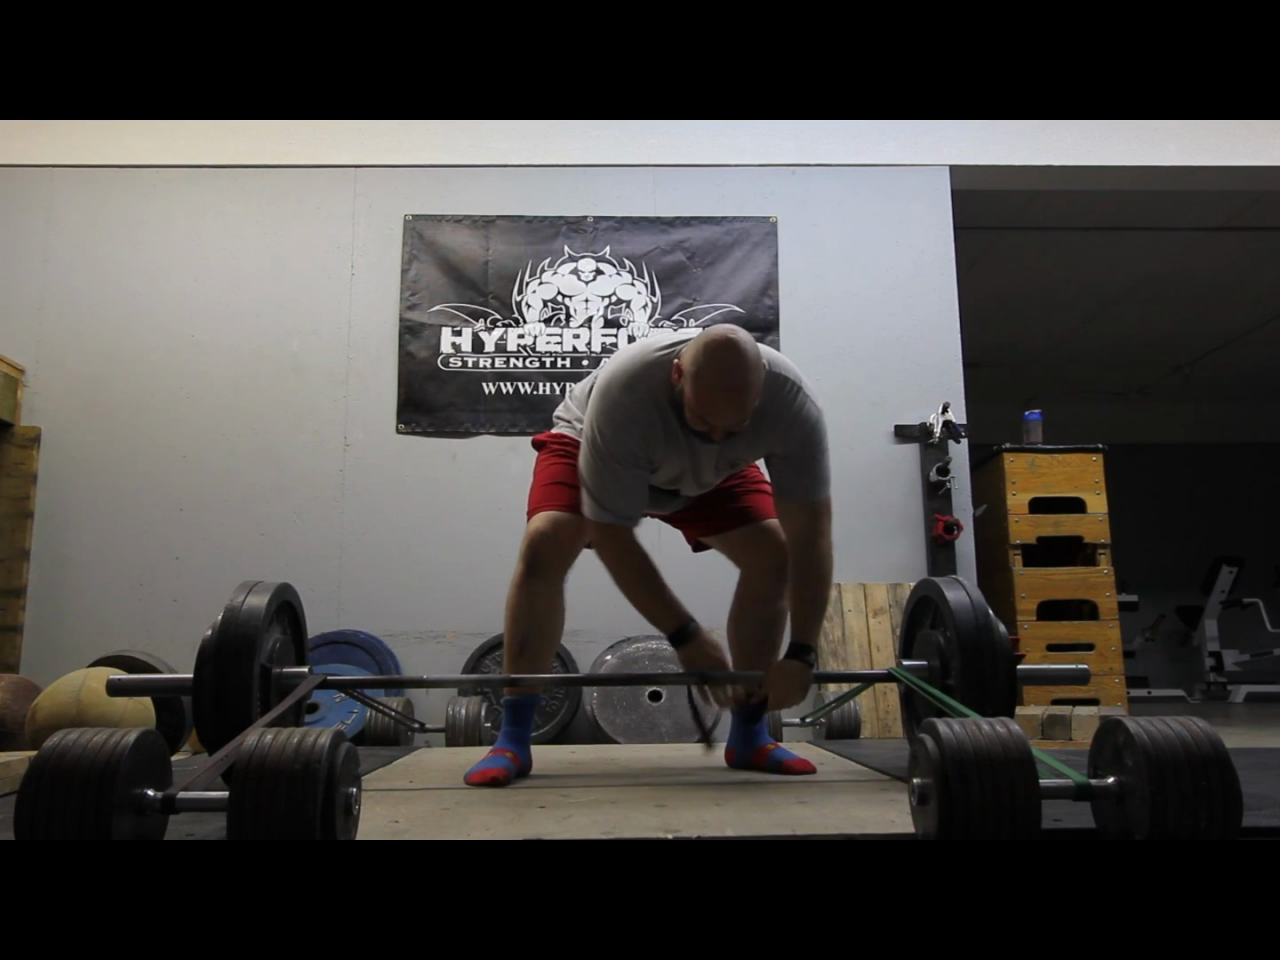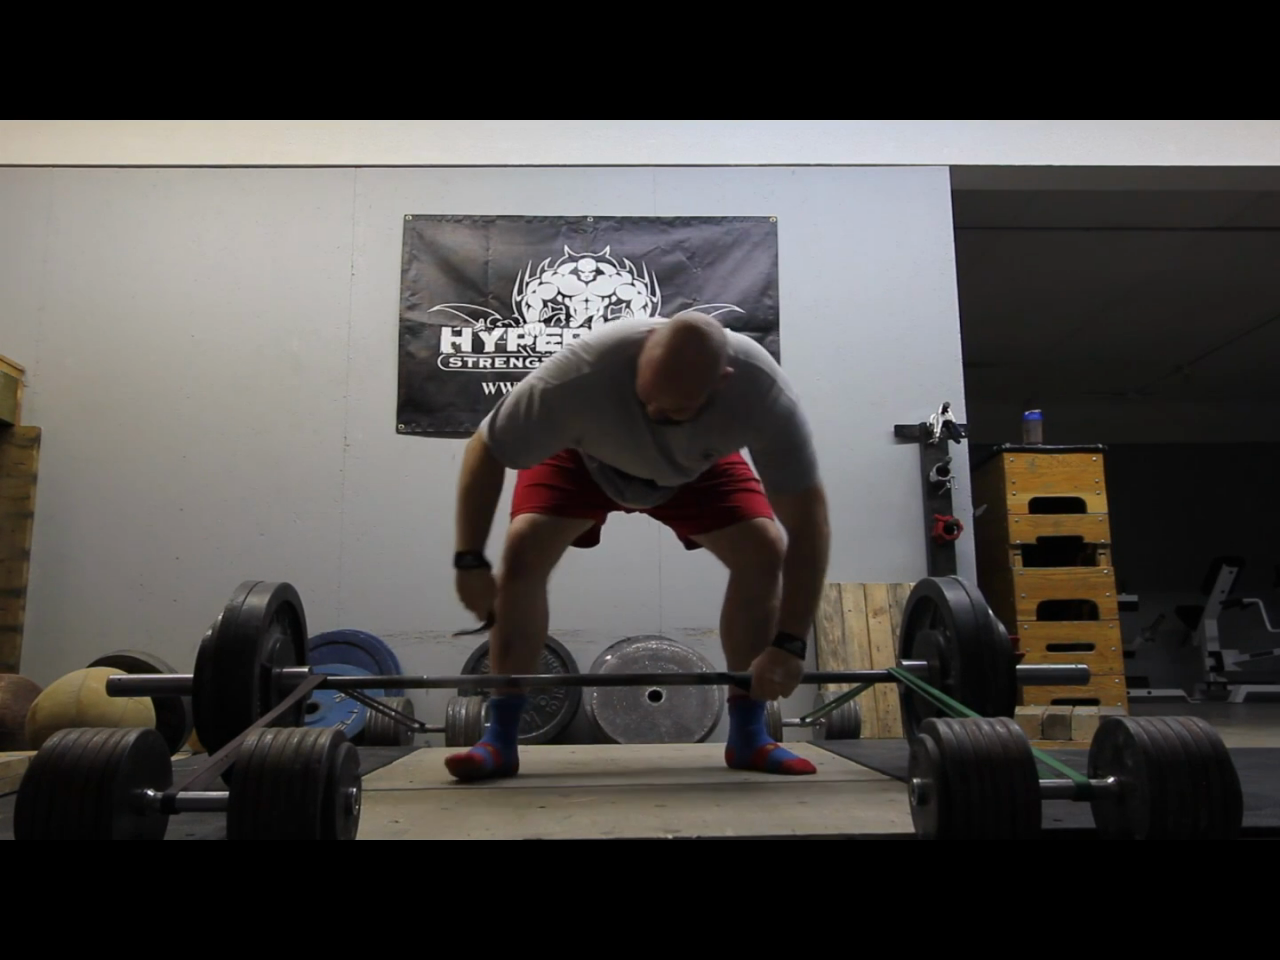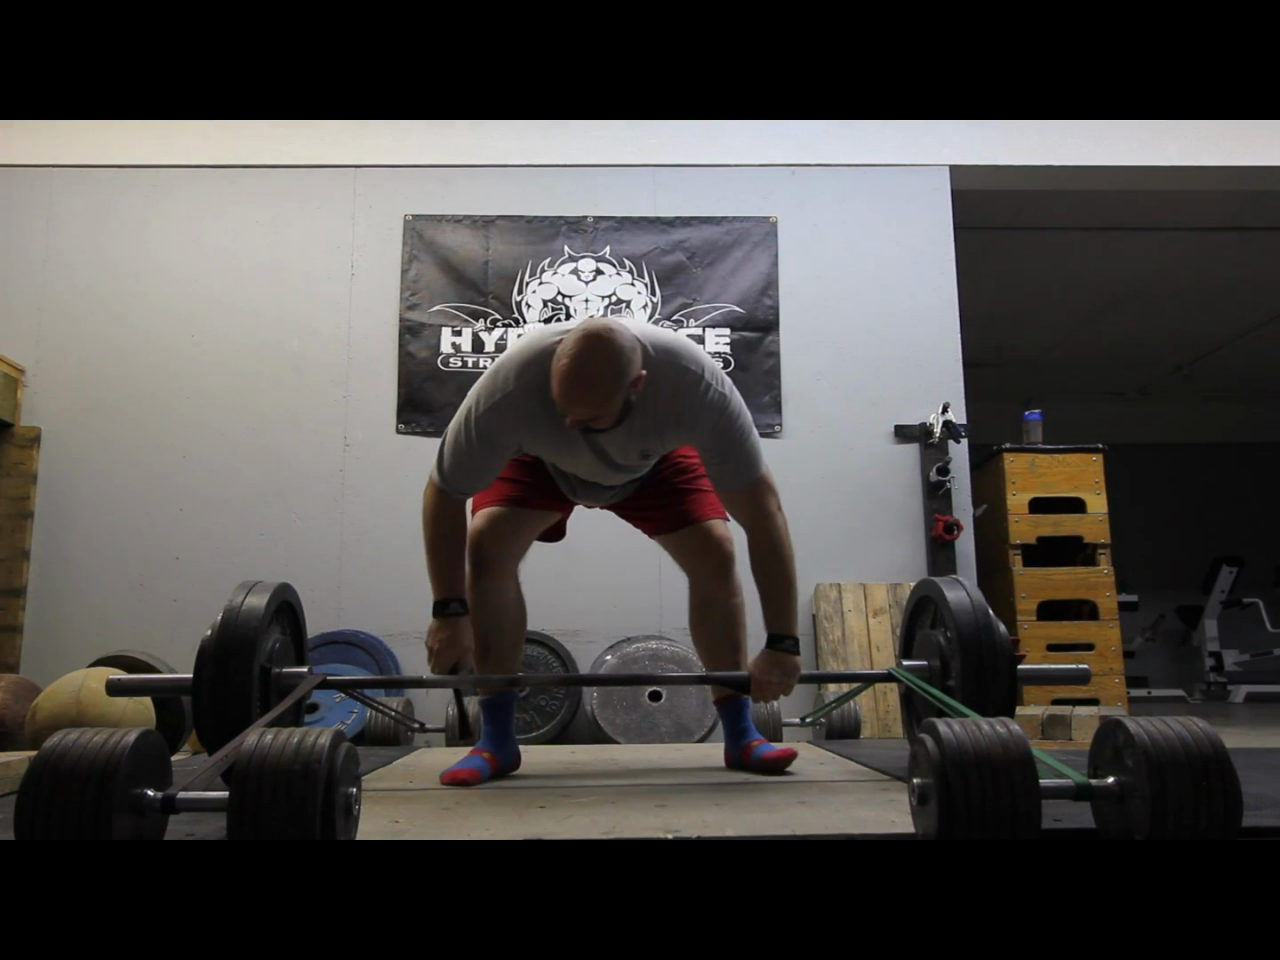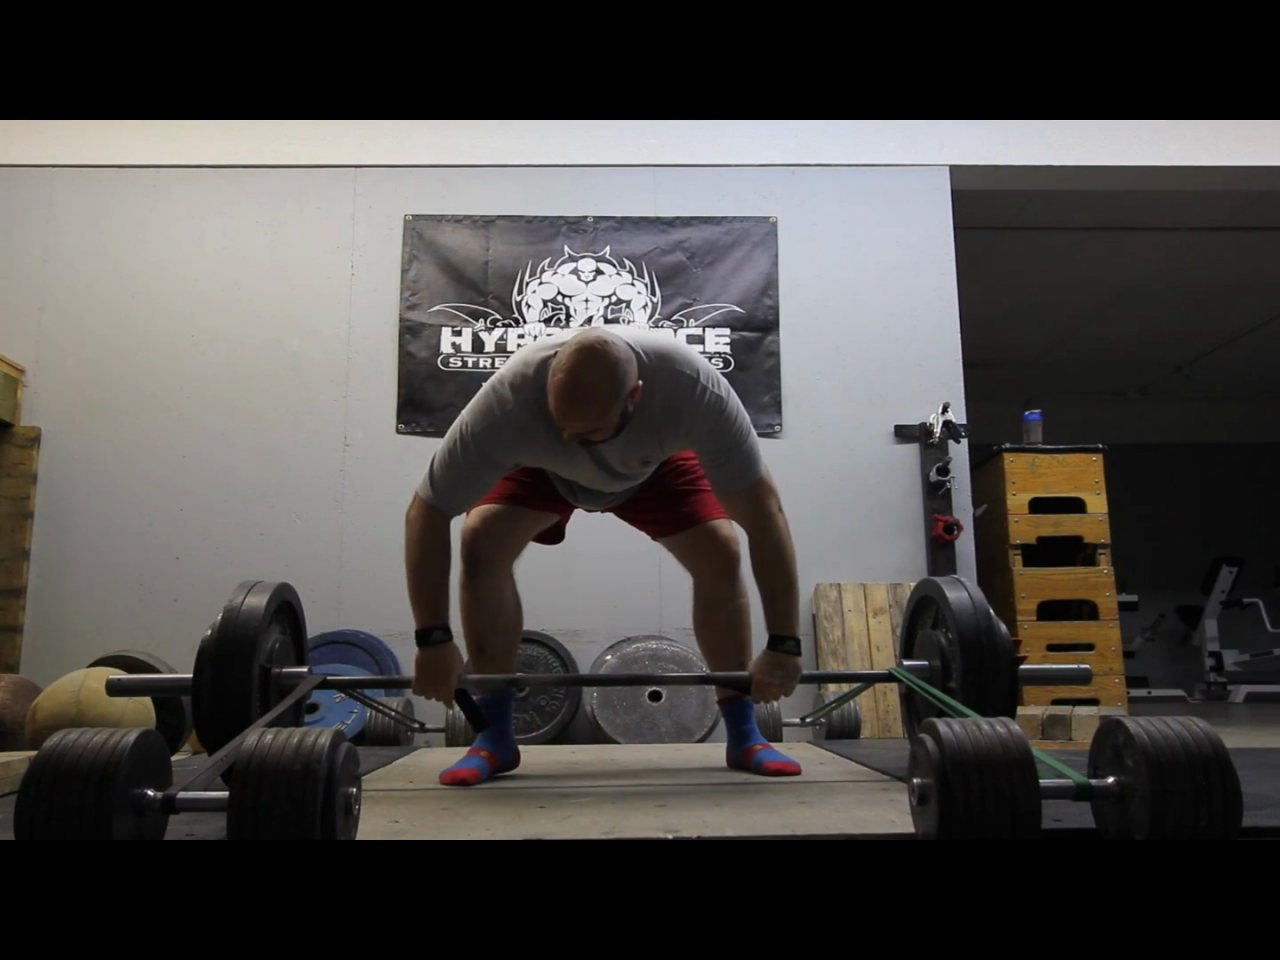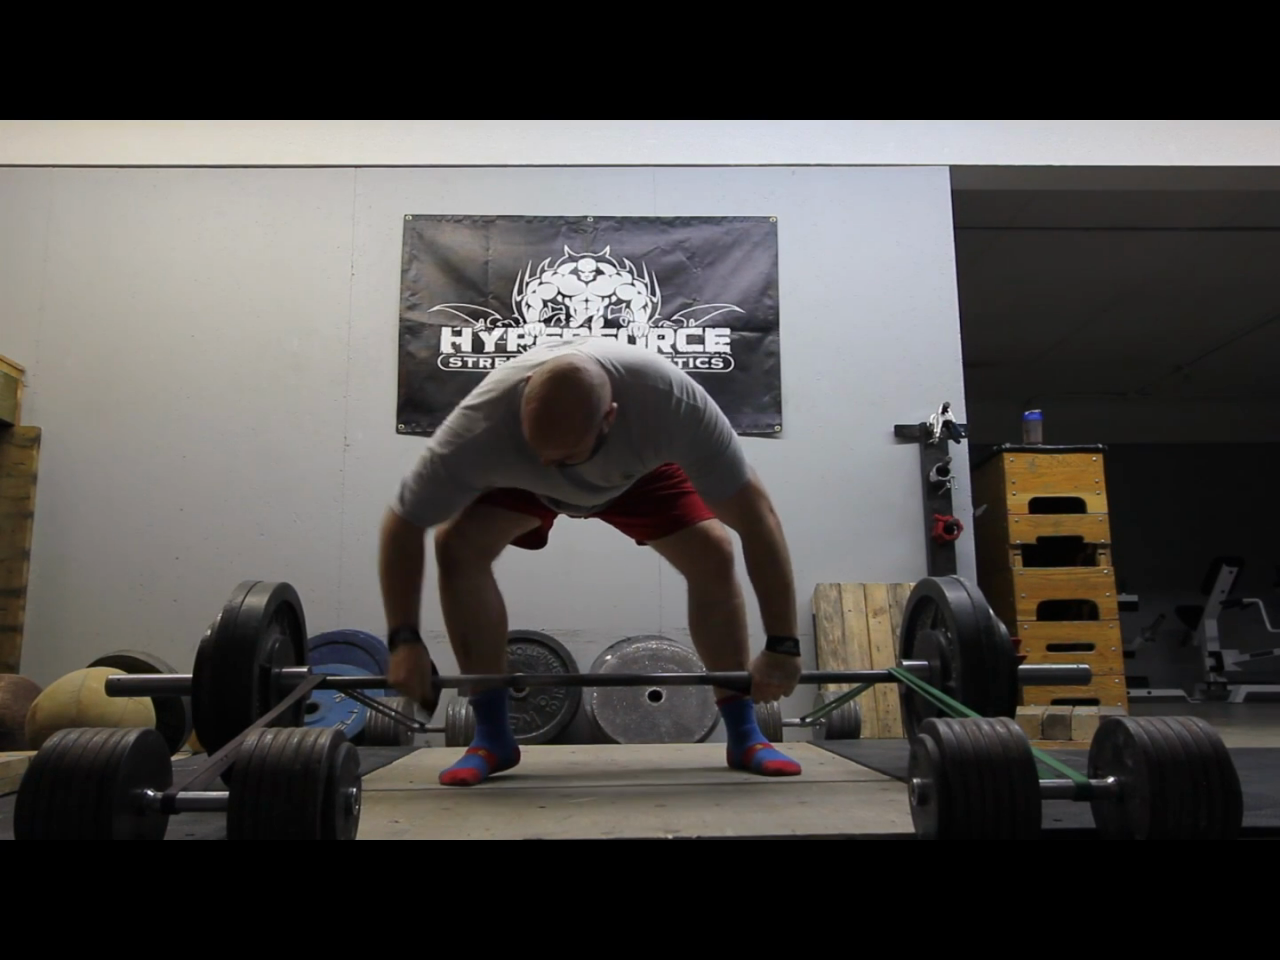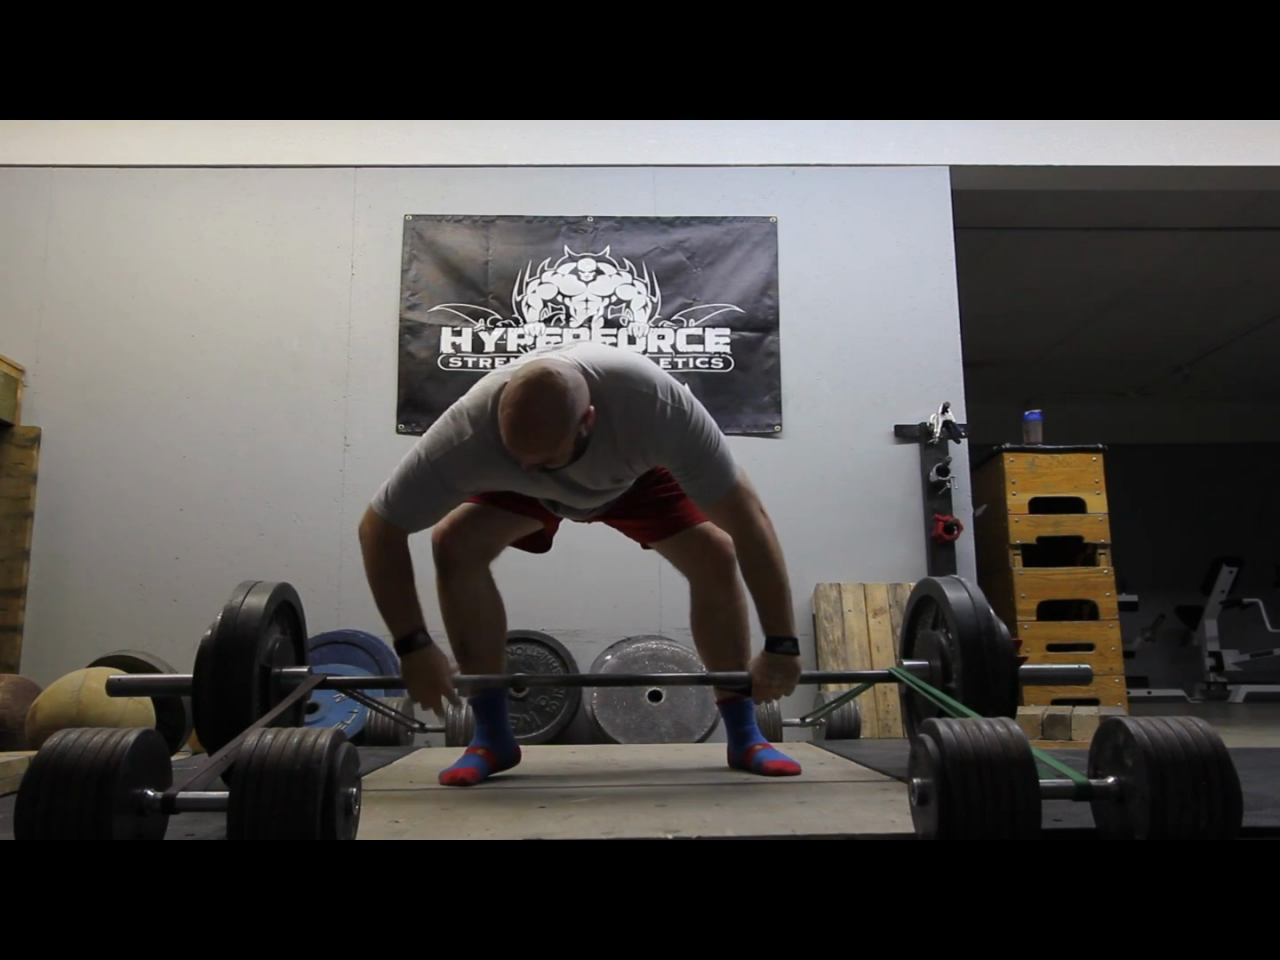
dt=0.5s
person 1, frame 1
left shoulder: (792, 403)
right shoulder: (625, 394)
left elbow: (810, 535)
right elbow: (610, 535)
left wrist: (801, 654)
right wrist: (685, 637)
right hip: (590, 447)
left knee: (774, 552)
right knee: (544, 545)
left ankle: (748, 734)
right ankle: (513, 738)
person 1, frame 2
left shoulder: (763, 392)
right shoulder: (584, 372)
left elbow: (808, 519)
right elbow: (486, 449)
left wrist: (789, 645)
right wrist: (470, 561)
right hip: (581, 454)
left knee: (764, 549)
right knee: (525, 547)
left ankle: (748, 734)
right ankle: (500, 737)
person 1, frame 3
left shoulder: (697, 386)
right shoulder: (510, 388)
left elbow: (762, 509)
right elbow: (444, 494)
left wrist: (782, 643)
right wrist: (450, 610)
left hip: (655, 458)
right hip: (539, 458)
left knee: (715, 554)
right knee: (487, 545)
left ankle: (740, 733)
right ankle: (497, 739)
person 1, frame 4
left shoulder: (694, 390)
right shoulder: (508, 402)
left elbow: (763, 511)
right elbow: (428, 511)
left wrist: (784, 645)
right wrist: (433, 640)
left hip: (655, 462)
right hip: (539, 466)
left knee: (720, 553)
right knee: (482, 544)
left ankle: (743, 735)
right ankle: (495, 737)
person 1, frame 5
left shoulder: (672, 403)
right shoulder: (481, 425)
left elbow: (755, 514)
right elbow: (403, 523)
left wrist: (782, 646)
right wrist: (403, 639)
left hip: (640, 469)
left knee: (713, 555)
right knee: (457, 546)
left ankle: (743, 734)
right ankle: (492, 736)
person 1, frame 6
left shoulder: (657, 407)
right shoulder: (467, 432)
left elbow: (746, 515)
right elbow: (379, 526)
left wrist: (781, 645)
right wrist: (413, 646)
left hip: (640, 472)
left knee: (716, 556)
right knee: (455, 545)
left ankle: (744, 734)
right ankle: (492, 736)
